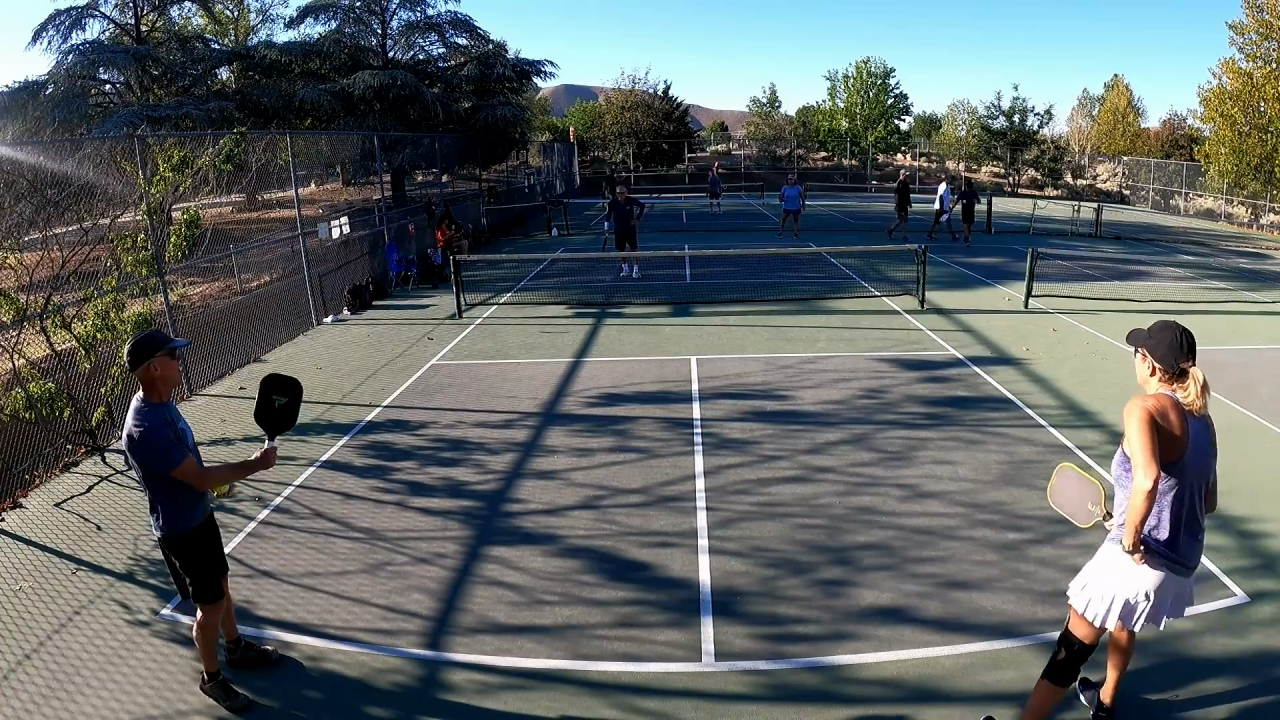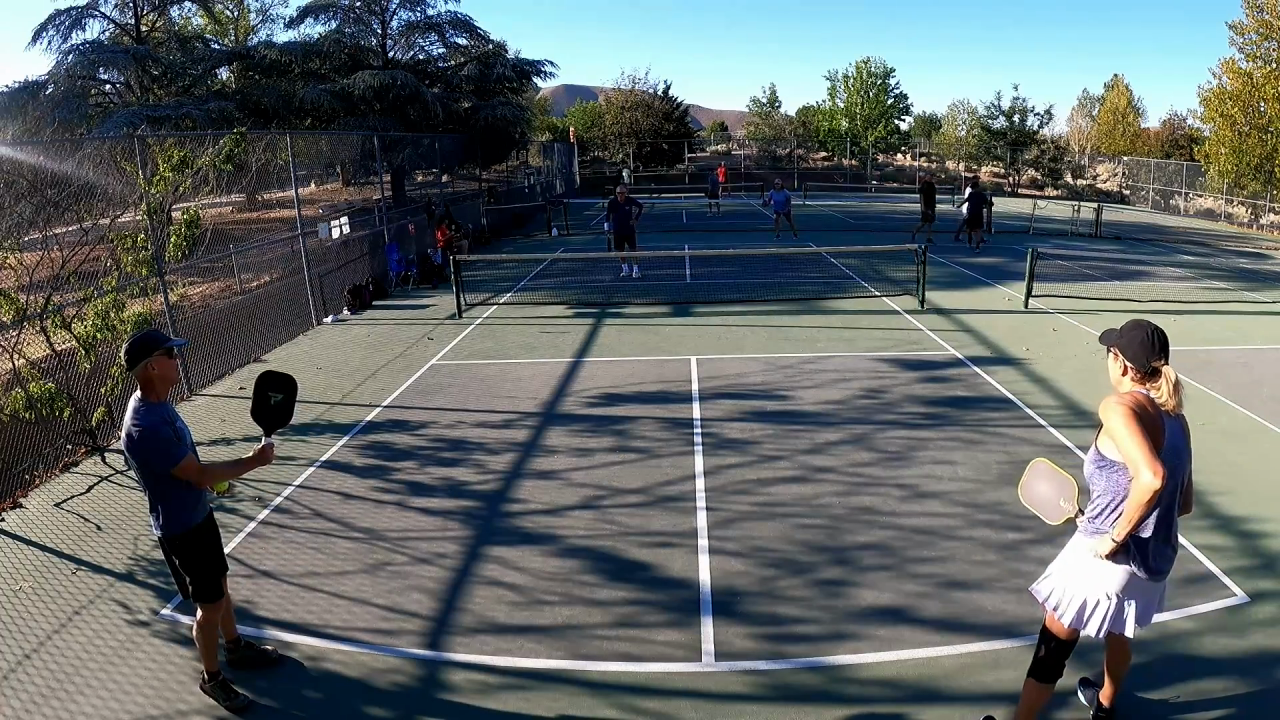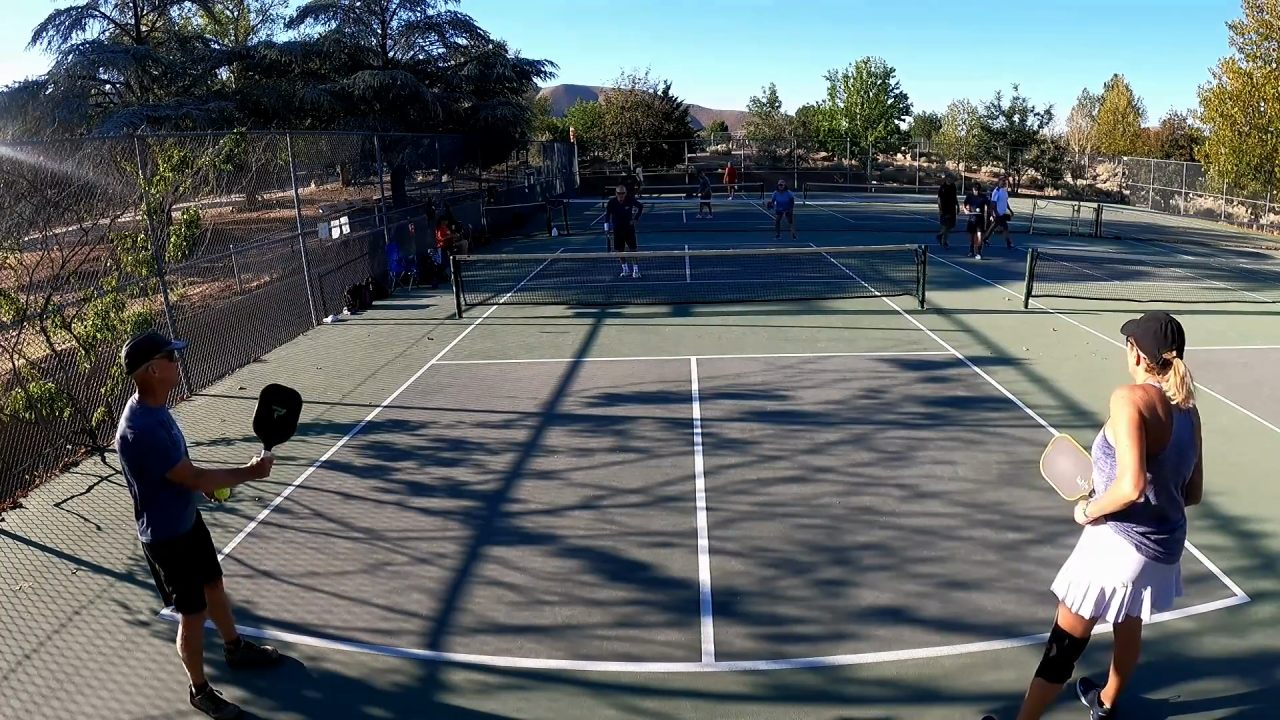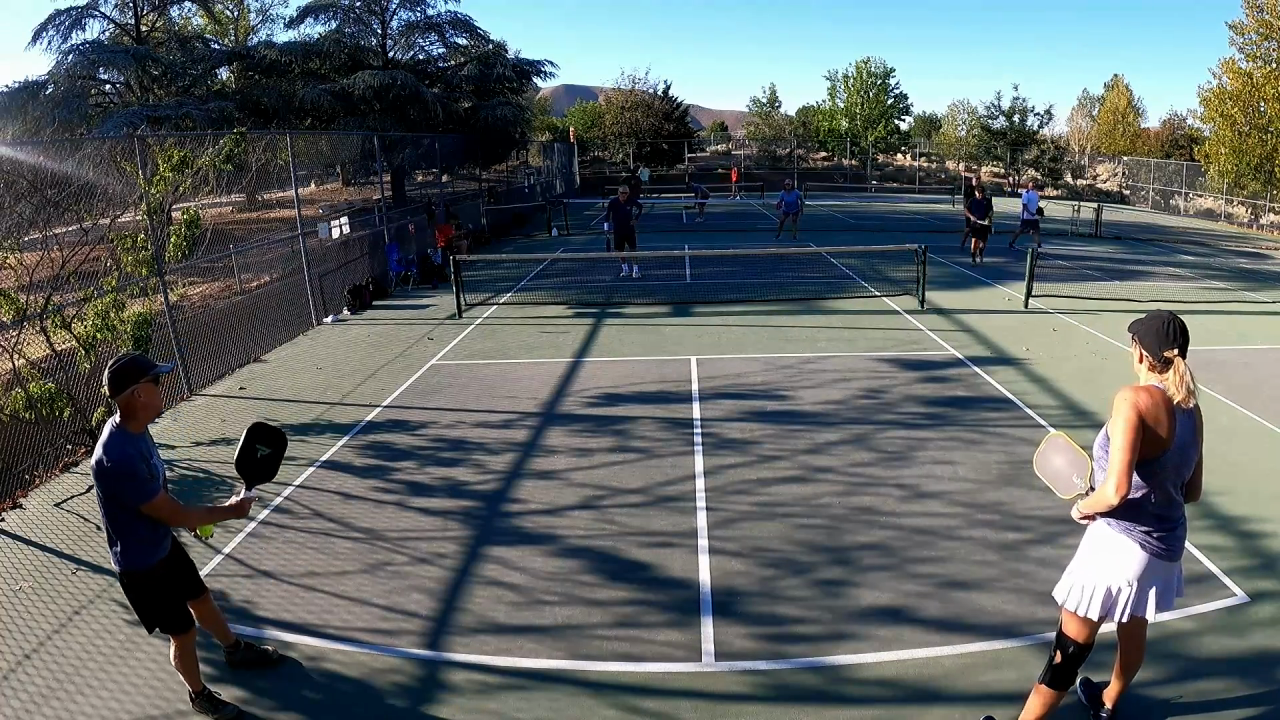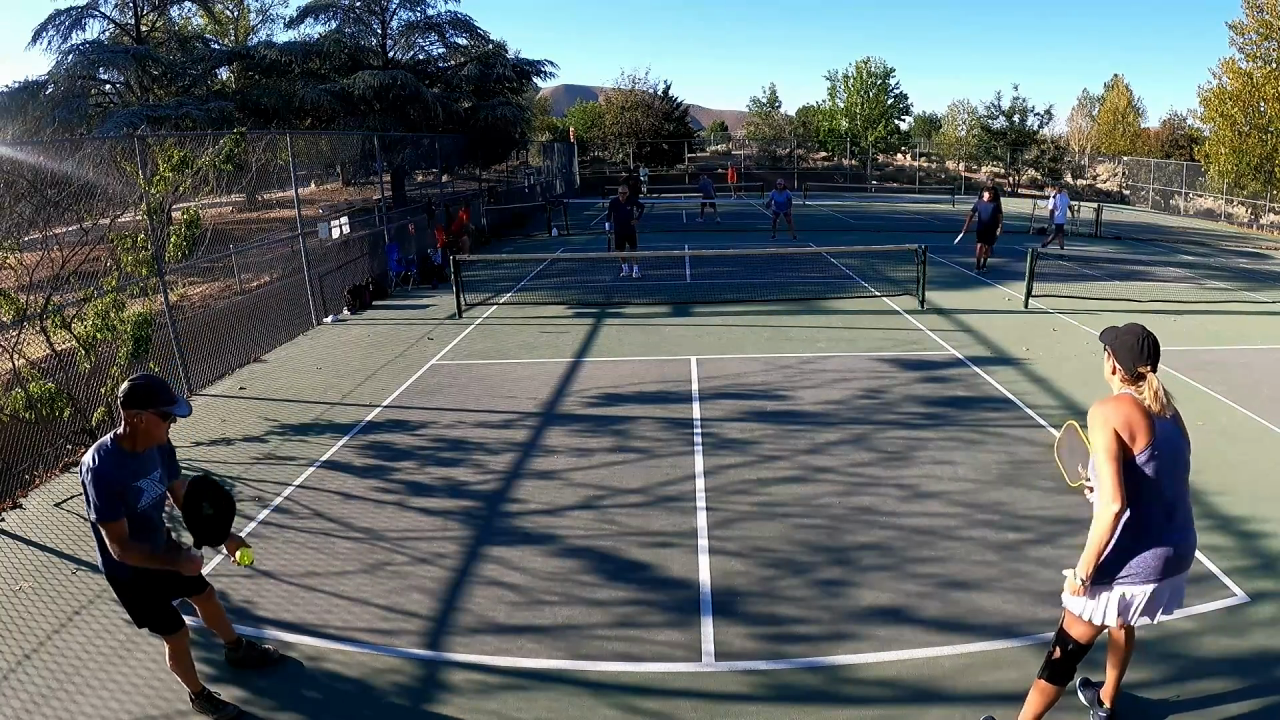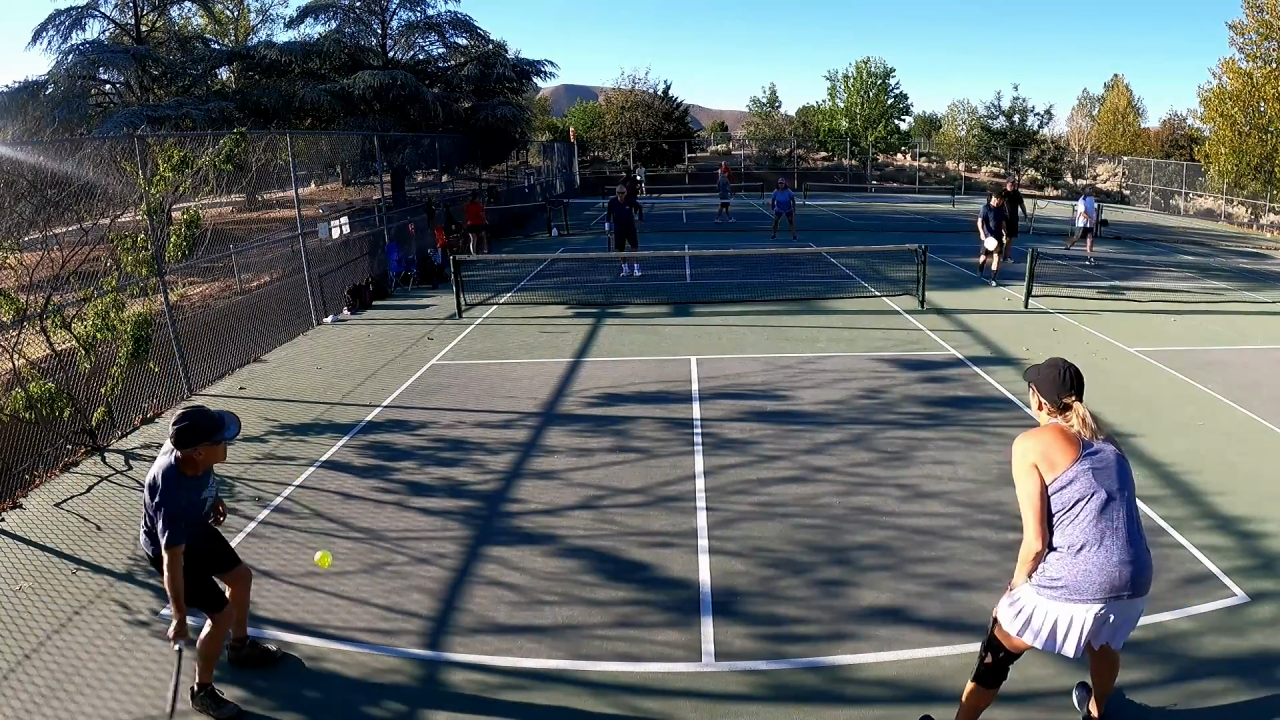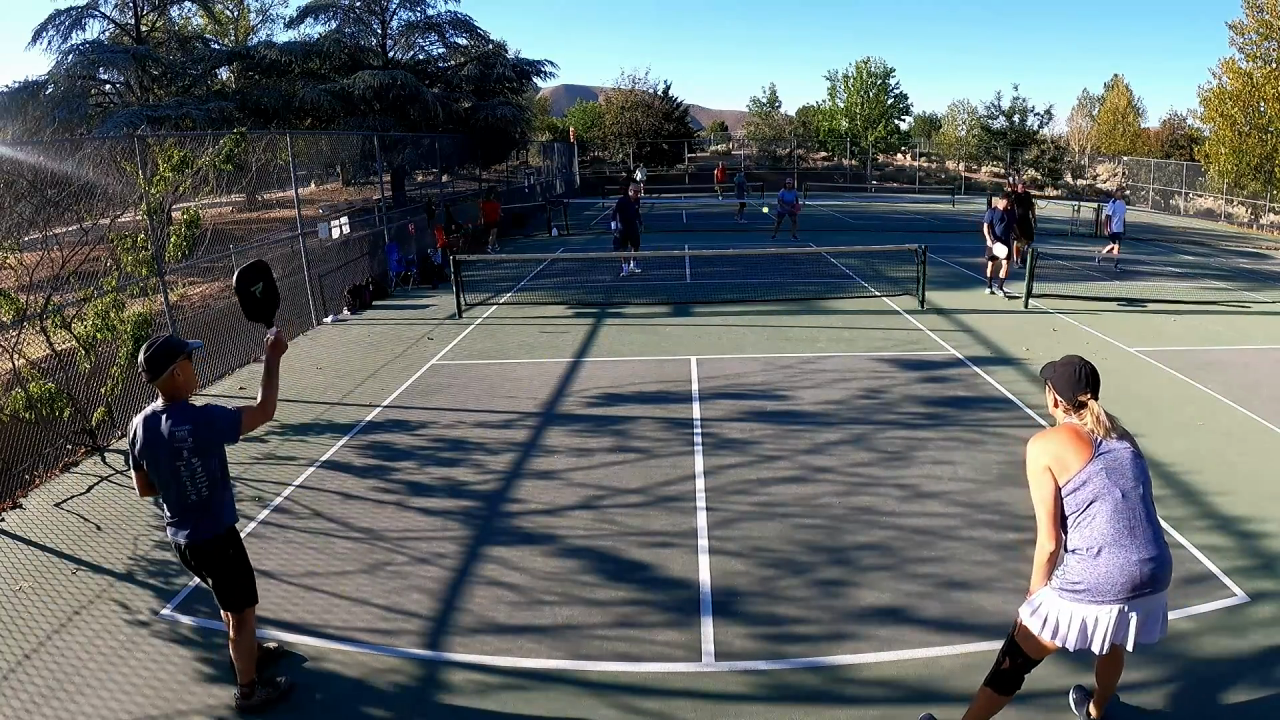
dt=0.7s
person 1, frame 1
left shoulder: (1144, 408)
right shoulder: (1201, 419)
left elbow: (1146, 479)
right elbow: (1207, 502)
left wrist: (1130, 541)
left hip: (1136, 561)
right hip: (1180, 562)
left knee: (1070, 651)
right knee: (1123, 625)
person 1, frame 2
left shoulder: (1119, 407)
right shoulder: (1175, 418)
left elbow: (1152, 478)
right elbow: (1183, 502)
left wrist: (1114, 536)
left hip: (1105, 559)
right hip: (1154, 564)
left knee: (1052, 650)
right knee: (1118, 631)
person 1, frame 3
left shoulder: (1131, 397)
right shoulder: (1185, 409)
left elbow: (1132, 487)
right elbow: (1193, 492)
left wrist: (1088, 509)
left hip: (1117, 544)
right hip: (1163, 550)
left knee: (1063, 646)
right knee: (1128, 629)
person 1, frame 4
left shoulder: (1133, 400)
right shoulder: (1190, 409)
left elbow: (1115, 491)
right elbow: (1191, 491)
left wrist: (1082, 506)
left hip: (1119, 544)
right hip: (1164, 547)
left knee: (1069, 648)
right knee: (1133, 631)
person 1, frame 5
left shoulder: (1107, 411)
right shoulder: (1169, 414)
left elbow: (1113, 504)
right elbow: (1160, 490)
left wrist: (1083, 571)
left hip: (1131, 561)
right hip: (1176, 557)
left knee: (1064, 647)
right knee: (1122, 620)
person 1, frame 6
left shoulder: (1030, 444)
right shoulder: (1104, 440)
left elbow: (1036, 542)
left wrist: (1016, 587)
left hip: (1072, 587)
right hip: (1133, 583)
left knee: (997, 651)
right knee: (1101, 639)
person 1, frame 7
left shoulder: (1045, 444)
right shoulder: (1121, 437)
left elbow: (1050, 541)
left wrist: (1036, 593)
left hip: (1093, 586)
right hip: (1153, 578)
left knee: (1014, 660)
right knee: (1114, 636)
person 2, frame 1
left shoulder: (161, 402)
right shoulder: (147, 427)
right elbow: (198, 479)
left wrist: (217, 476)
right wrist: (253, 465)
left hip: (199, 515)
right hip: (180, 530)
left knee: (221, 585)
right knee: (210, 605)
left ankle: (236, 648)
right ankle: (211, 677)
person 2, frame 2
left shoulder: (157, 402)
right shoulder: (146, 426)
right elbow: (200, 475)
left wrist: (213, 476)
right wrist: (252, 461)
left hip: (198, 514)
right hip: (181, 529)
left knee: (220, 585)
right knee: (211, 605)
left ankle: (236, 648)
right ankle: (212, 678)
person 2, frame 3
left shoulder: (154, 407)
right shoulder: (140, 430)
right elbow: (193, 480)
left wrist: (204, 475)
right wrist: (249, 472)
left hip: (187, 520)
right hip: (166, 536)
left knee: (213, 586)
right knee: (194, 615)
left ankle: (236, 648)
person 2, frame 4
left shoulder: (135, 429)
right shoulder: (118, 457)
right elbow: (171, 514)
left wrist: (192, 515)
right wrist: (227, 511)
left hip: (163, 544)
right hip: (142, 565)
left knee: (201, 600)
right knee: (184, 632)
left ankle: (235, 649)
person 2, frame 5
left shoulder: (158, 444)
right shoulder: (101, 467)
left elbow: (182, 495)
right elbow: (119, 546)
left wrist: (224, 536)
right wrist: (175, 562)
left hip: (160, 543)
right hip: (130, 568)
left knee: (206, 596)
right knee: (177, 634)
left ankle: (237, 649)
person 2, frame 6
left shoulder: (191, 452)
right shoulder: (170, 493)
right elbow: (173, 561)
left wrist: (213, 498)
right wrist: (179, 618)
left hip: (197, 531)
right hip: (170, 550)
left knee: (241, 577)
right knee: (222, 614)
left ankle: (240, 648)
right ankle: (202, 692)
person 2, frame 7
left shoulder: (140, 425)
right shoulder: (201, 420)
left elbow: (143, 488)
right elbow: (264, 412)
right wrist: (272, 356)
left hip: (182, 536)
right hip: (214, 536)
left knee: (232, 599)
right knee: (243, 612)
left ankle: (246, 652)
right ankle: (249, 690)
